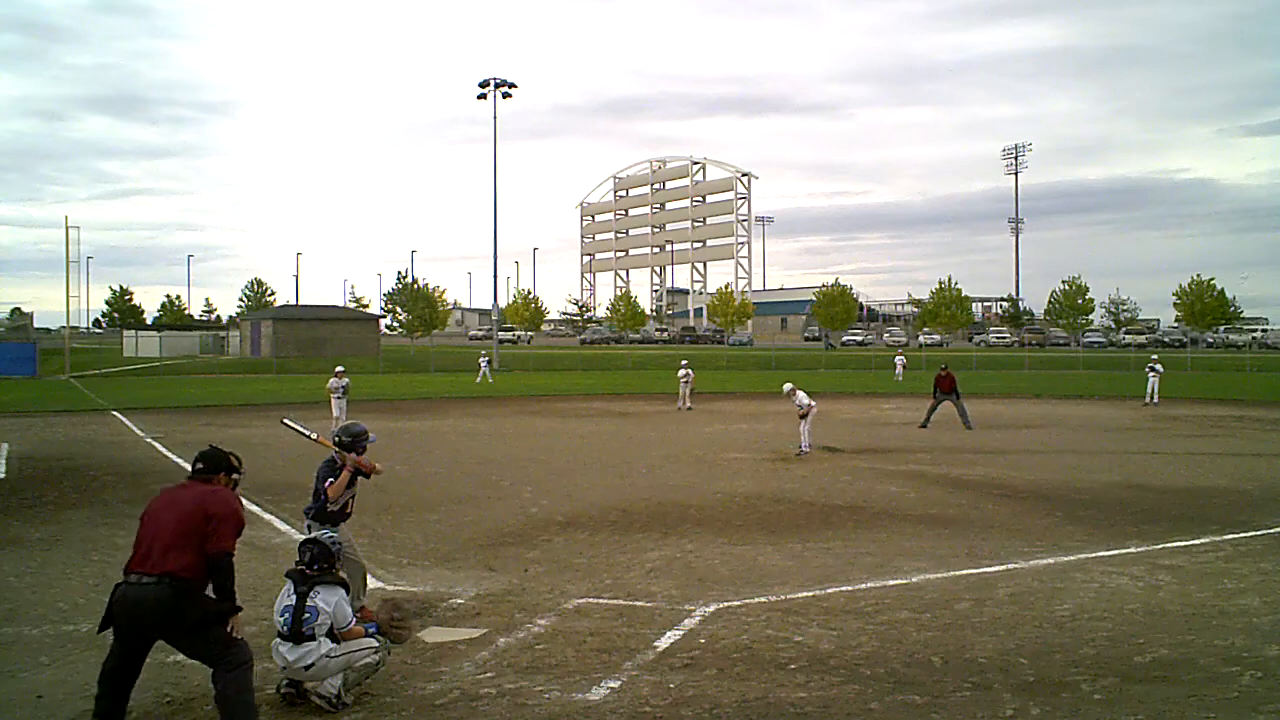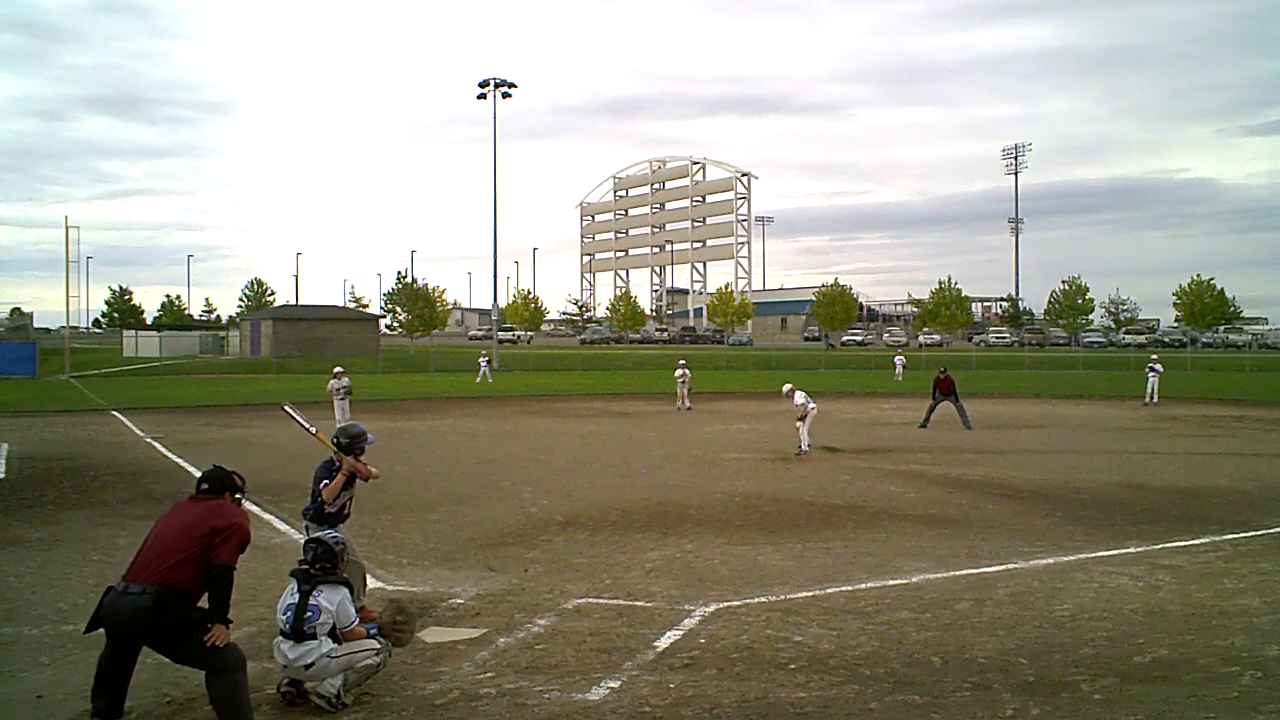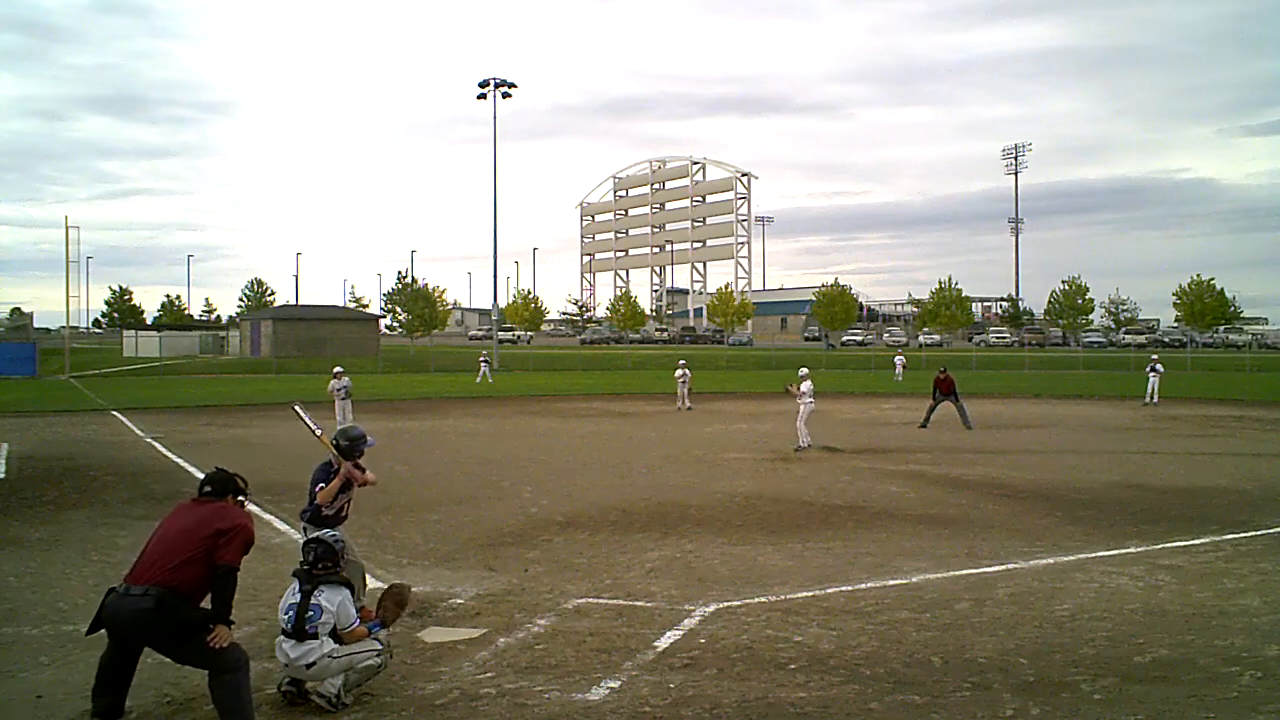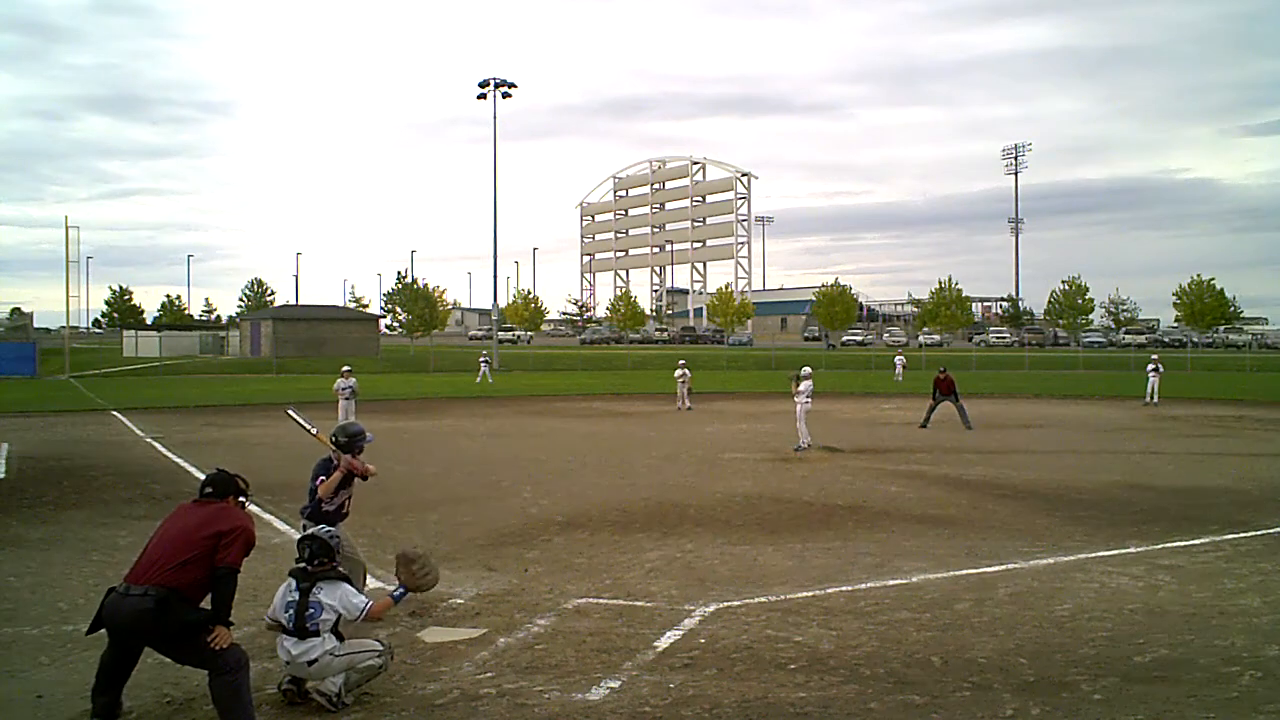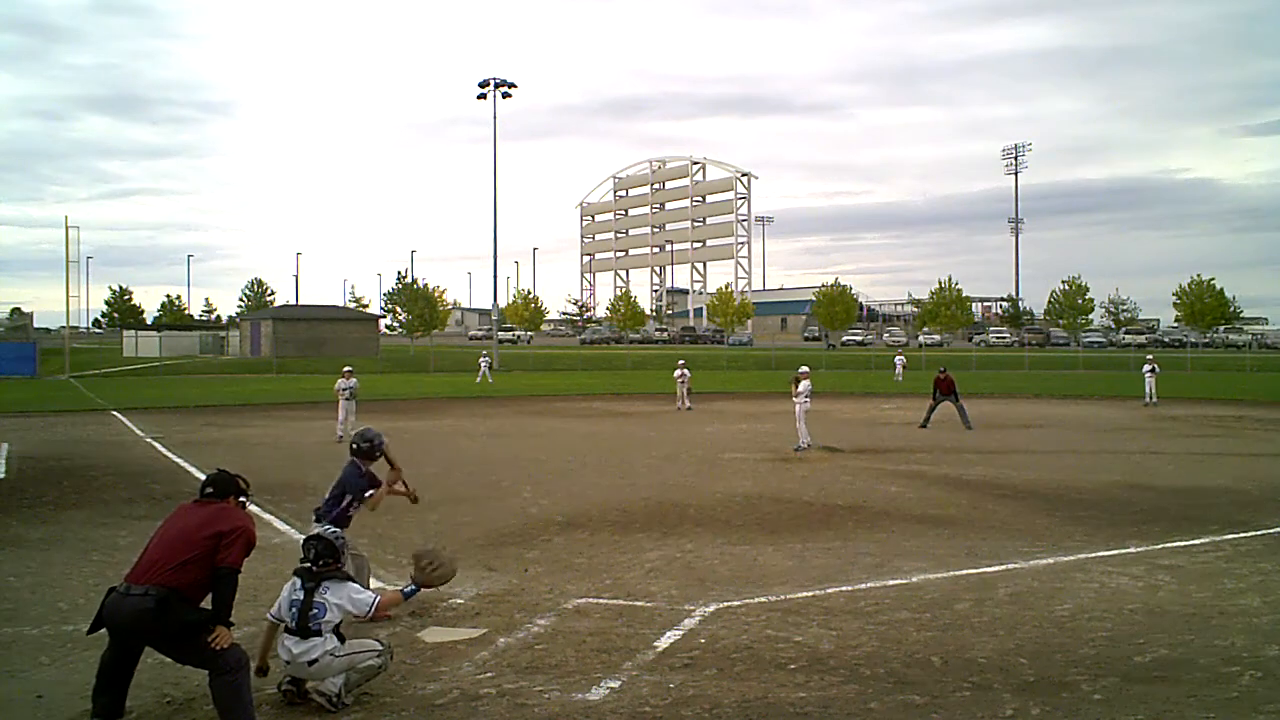
dt=0.5s
person 1, frame 1
left shoulder: (163, 496)
right shoulder: (225, 501)
right elbow: (219, 560)
right wrist: (229, 607)
left hip: (127, 597)
right hip: (171, 600)
left knee: (124, 655)
right knee: (234, 659)
person 1, frame 2
left shoulder: (178, 508)
right shoulder: (232, 517)
right elbow: (221, 572)
right wrist: (219, 621)
left hip: (115, 604)
right hip: (155, 611)
left knee: (119, 652)
right knee: (227, 662)
person 1, frame 3
left shoulder: (180, 510)
right shoulder: (237, 519)
right elbow: (225, 573)
right wrist: (222, 621)
left hip: (117, 605)
right hip: (157, 610)
left knee: (121, 649)
right knee: (231, 662)
person 1, frame 4
left shoulder: (182, 511)
right shoulder: (238, 521)
right elbow: (225, 575)
right wrist: (221, 622)
left hip: (116, 604)
right hip: (155, 610)
left knee: (120, 651)
right knee: (231, 662)
person 1, frame 5
left shoulder: (182, 512)
right shoulder: (238, 521)
right elbow: (226, 575)
right wrist: (222, 622)
left hip: (117, 604)
right hip: (156, 609)
left knee: (121, 651)
right knee: (230, 662)
person 2, frame 1
left shoulder: (355, 462)
right shoulder: (328, 468)
left elbow: (379, 470)
right elbow: (333, 494)
left wrist: (370, 467)
right wrist: (349, 469)
left hip: (337, 526)
right hip: (318, 526)
left knee: (357, 565)
left ankle: (358, 605)
person 2, frame 2
left shoulder: (353, 463)
right shoulder: (325, 469)
left elbow: (376, 474)
right elbow: (327, 496)
left wrist: (366, 471)
right wrist: (344, 471)
left hip: (337, 526)
right hip: (317, 527)
left knee: (356, 566)
left ankle: (358, 605)
person 2, frame 3
left shoulder: (352, 466)
right shoulder: (323, 471)
left elbow: (373, 479)
right elbow: (321, 500)
left wrist: (363, 479)
right wrist: (341, 476)
left hip: (335, 527)
right hip: (315, 528)
left knee: (355, 566)
left ankle: (358, 607)
person 2, frame 4
left shoulder: (350, 462)
right shoulder: (323, 466)
left elbow: (373, 471)
right elbow: (323, 493)
left wrist: (363, 468)
right wrist: (341, 469)
left hip: (335, 526)
right hip: (315, 527)
left knee: (356, 565)
person 2, frame 5
left shoulder: (361, 471)
right shoulder: (355, 474)
left elbow: (379, 488)
right elbow: (371, 504)
left wrist: (403, 491)
right wrist: (389, 483)
left hip: (334, 529)
left knee: (360, 562)
person 3, frame 1
left shoulder: (291, 584)
right shoulder: (334, 592)
right elbow: (348, 634)
right wrist: (372, 628)
left hip: (284, 662)
right hip: (313, 665)
right knee: (379, 647)
left ankle: (292, 683)
right ankle: (331, 689)
person 3, frame 2
left shoulder: (295, 584)
right shoulder: (338, 591)
right elbow: (350, 635)
right wrist: (374, 629)
left hip: (285, 662)
right hip: (313, 664)
right knee: (380, 648)
left ankle: (293, 682)
right ankle: (331, 690)
person 3, frame 3
left shoulder: (296, 585)
right shoulder: (339, 592)
left elbow: (285, 621)
right elbow: (350, 637)
right wrist: (377, 625)
left hip: (287, 662)
right hip: (315, 664)
right knee: (381, 649)
left ankle: (293, 681)
right ankle: (332, 689)
person 3, frame 4
left shoulder: (290, 584)
right shoulder: (337, 588)
left elbow: (271, 624)
right elbow: (373, 612)
right wrist: (403, 590)
left hip: (288, 660)
right hip: (318, 662)
right knee: (382, 652)
left ankle: (294, 680)
right ankle: (332, 689)
person 3, frame 5
left shoulder: (294, 583)
right shoulder: (343, 588)
left elbow: (272, 623)
right elbow: (381, 605)
left wrist: (261, 660)
right wrist: (415, 586)
left hip: (289, 661)
right hip: (320, 663)
right knee: (381, 652)
left ankle: (293, 680)
right ankle: (332, 688)
